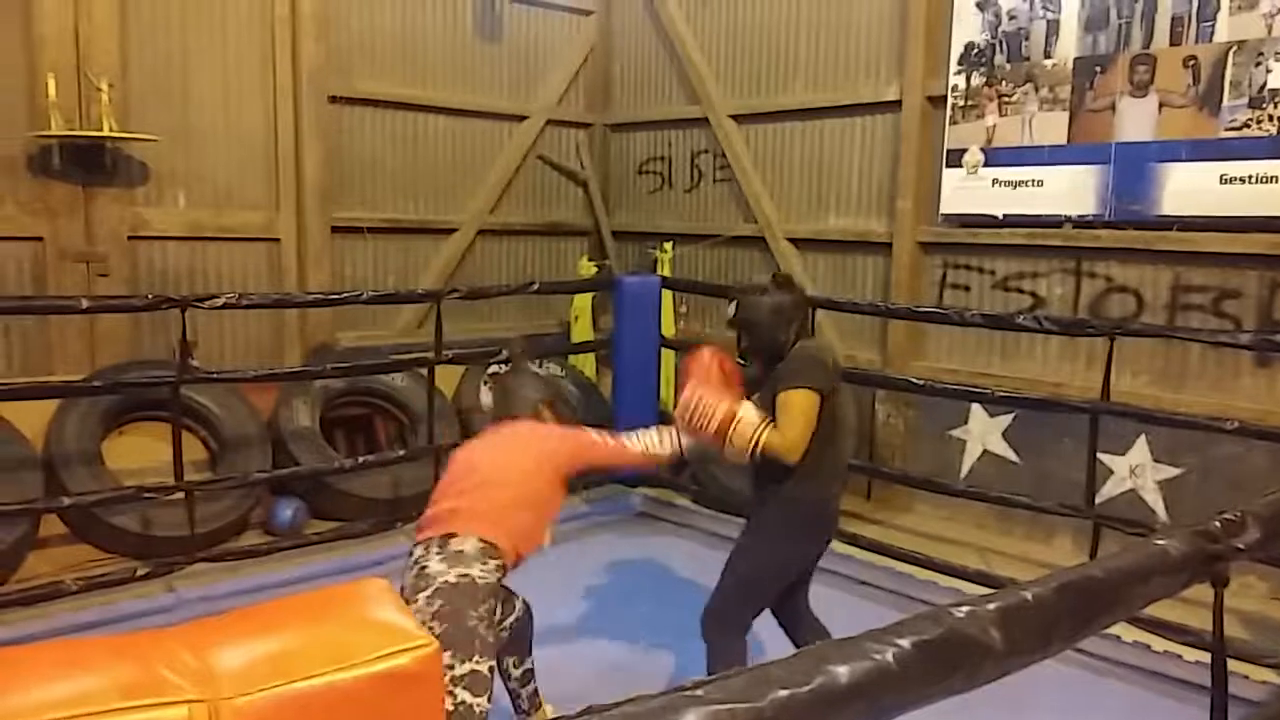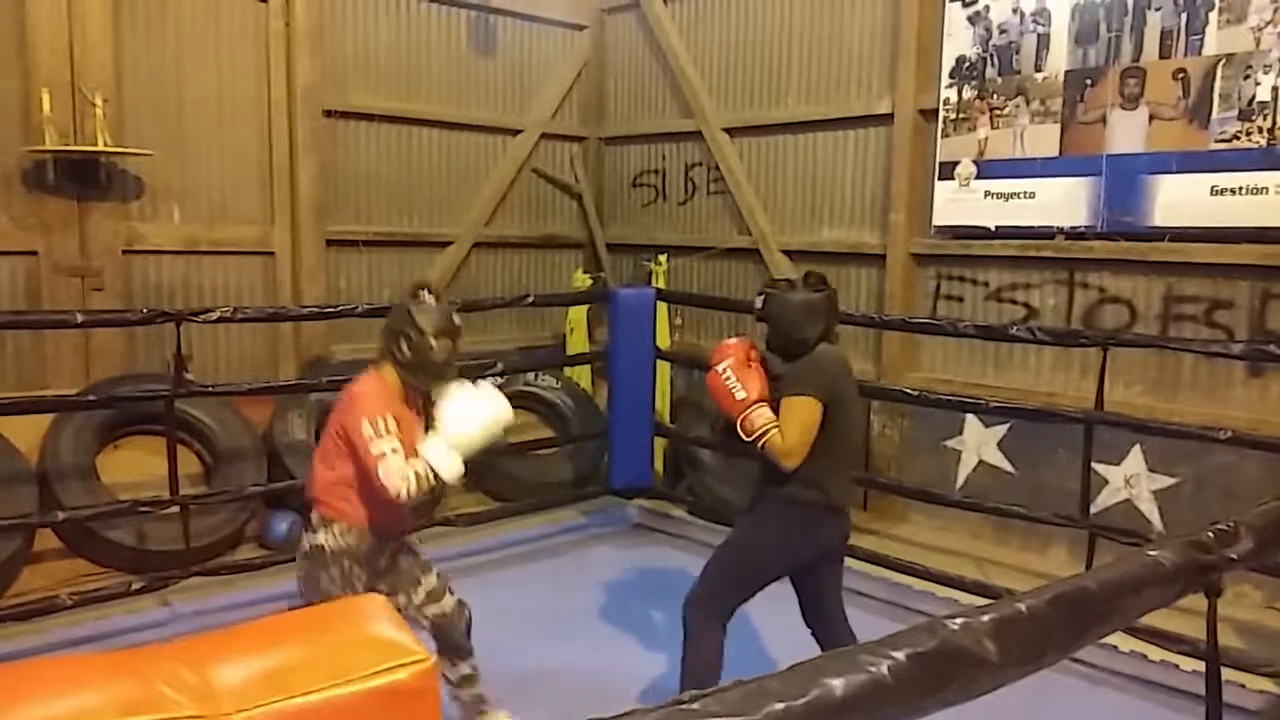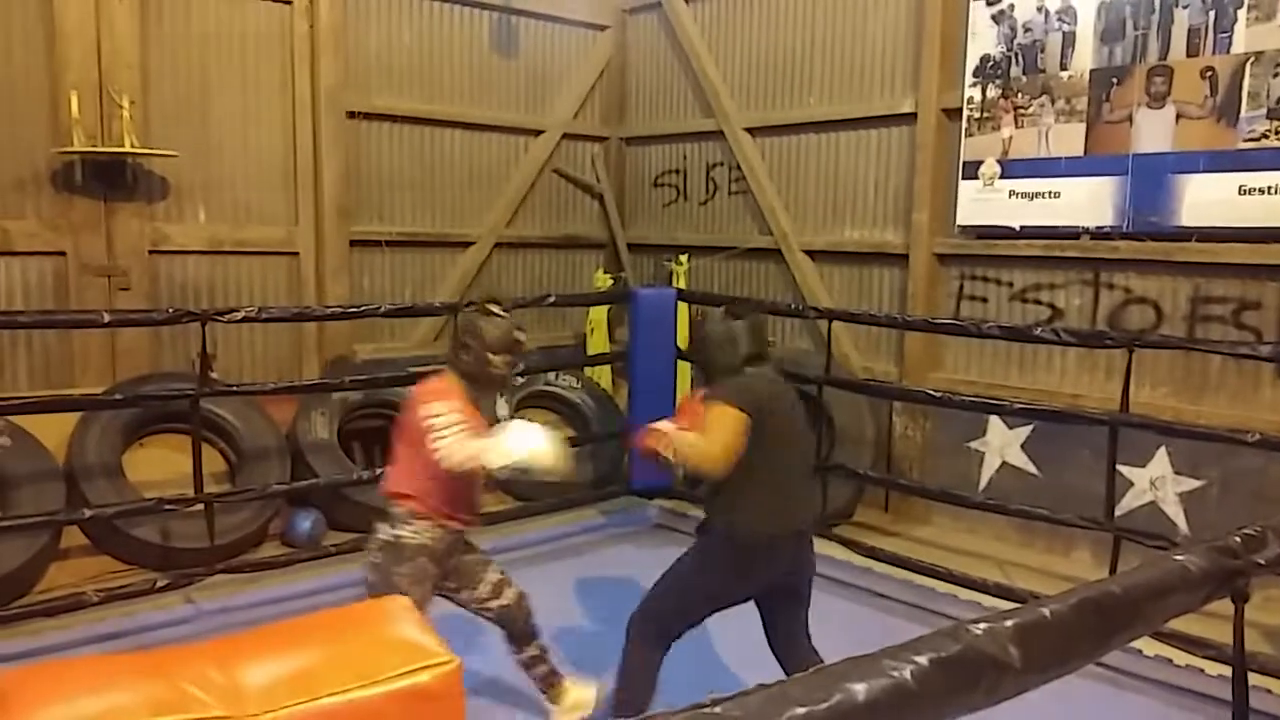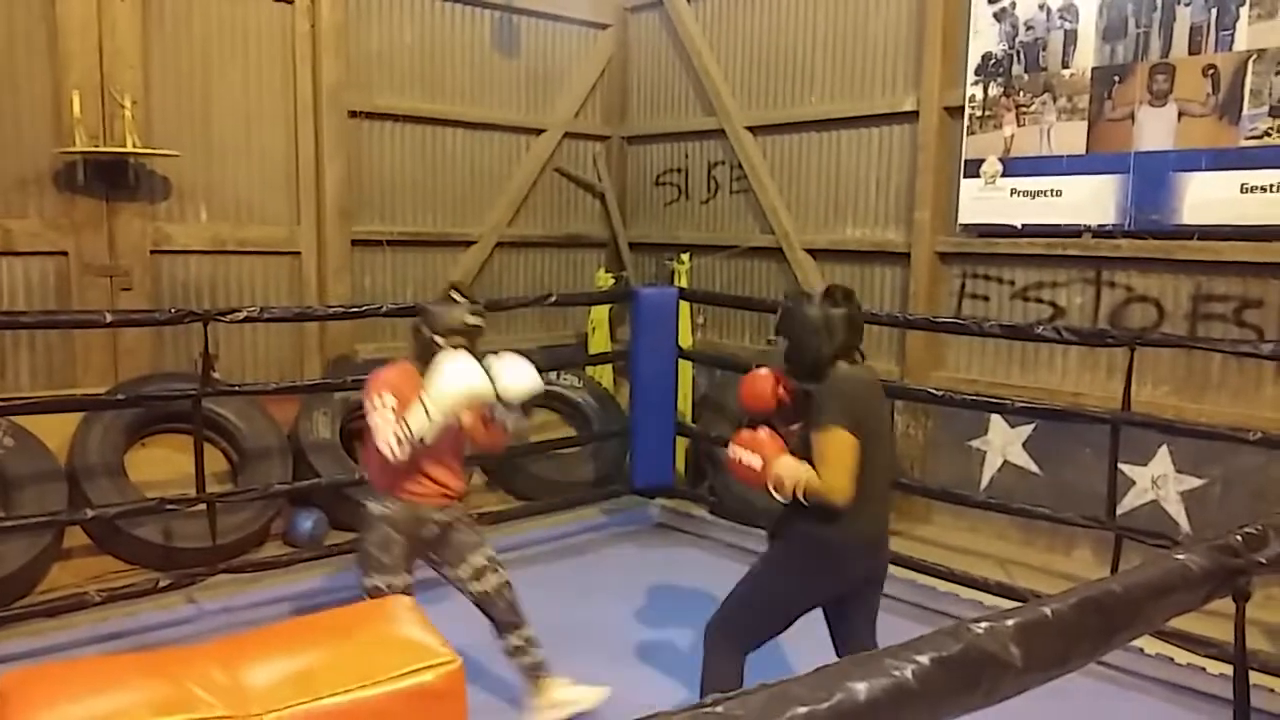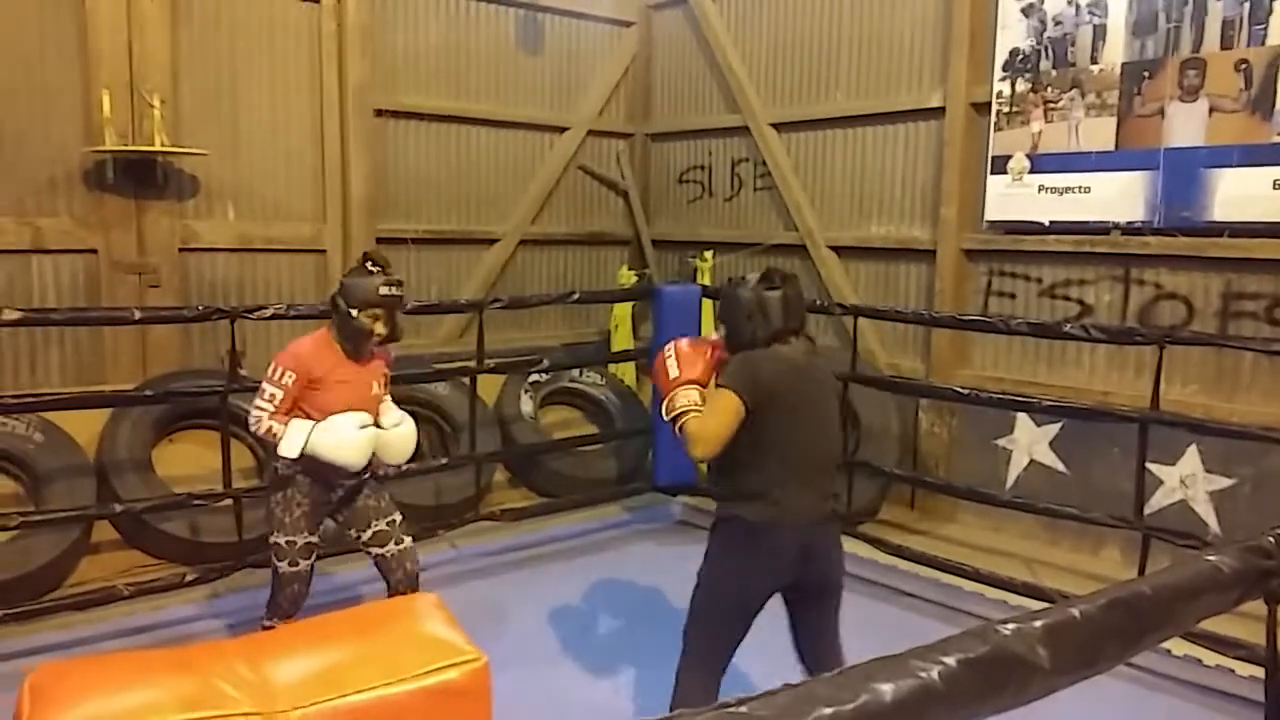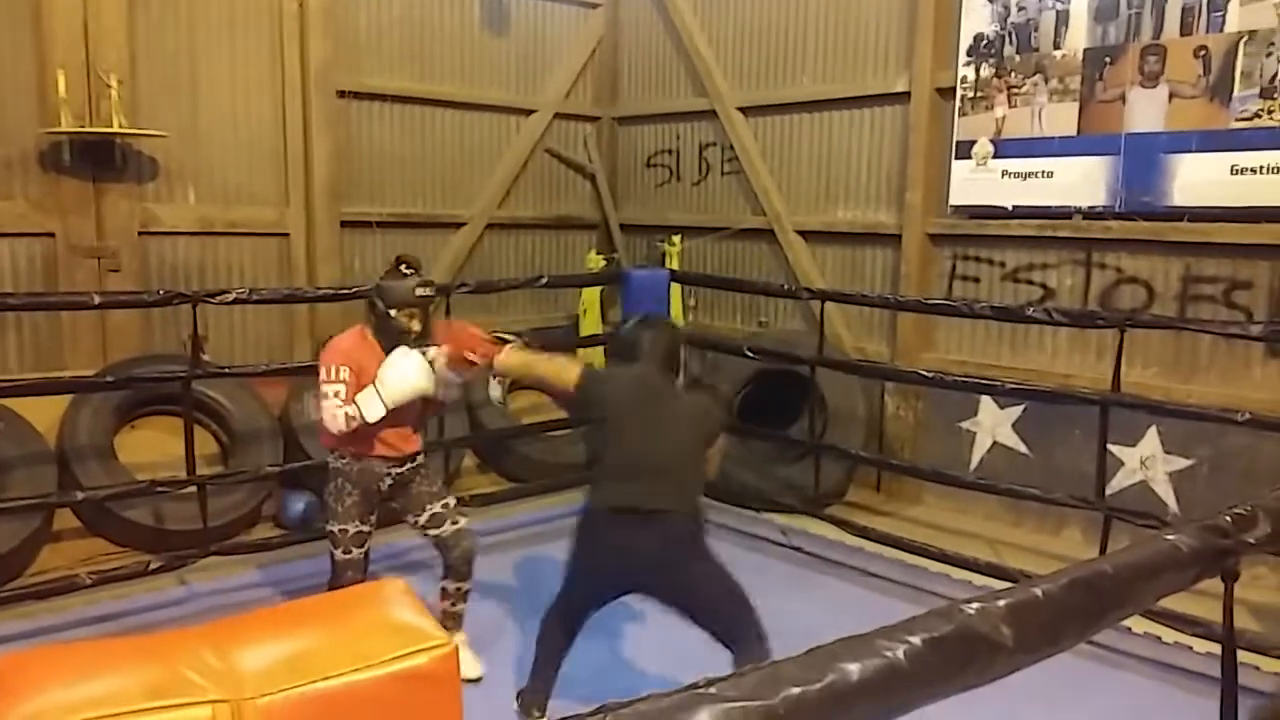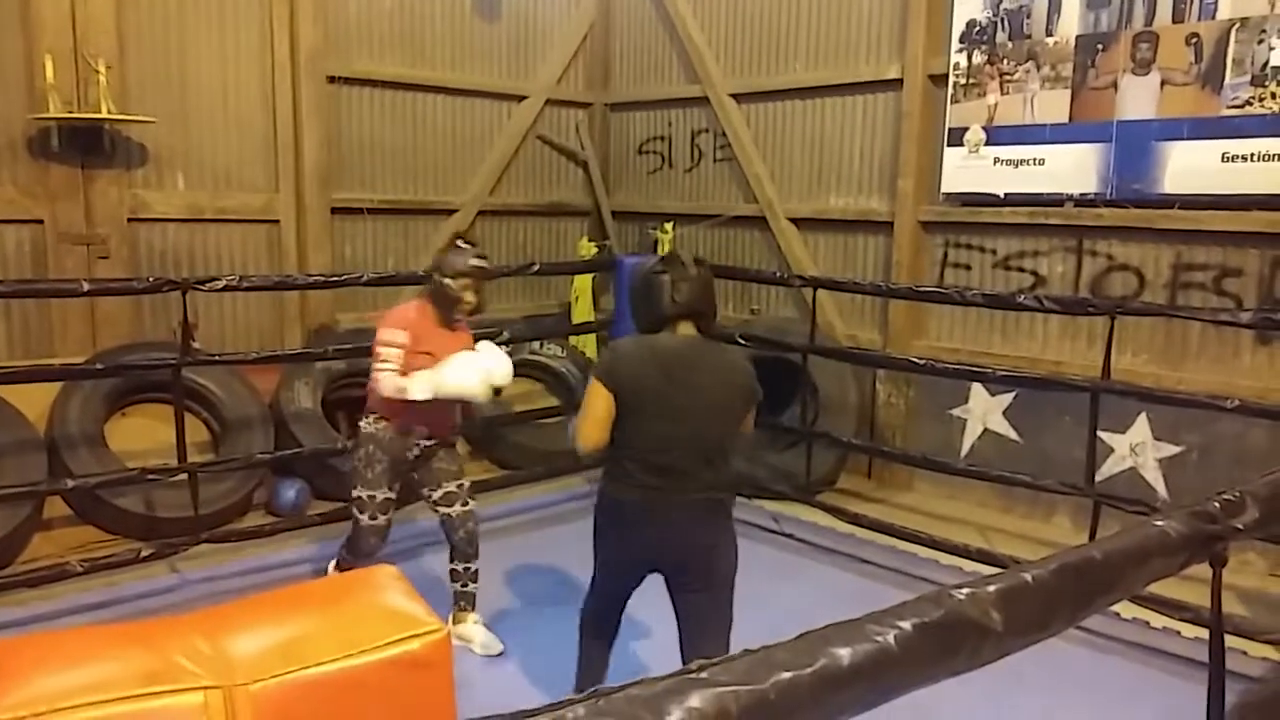
dt=0.7s
person 1, frame 1
left shoulder: (803, 366)
right shoulder: (795, 362)
left elbow: (787, 447)
right elbow: (768, 423)
left wrist: (729, 417)
right wrist: (730, 404)
left hip: (792, 511)
right hip: (806, 510)
left knee: (721, 621)
right knee: (791, 610)
person 1, frame 2
left shoulder: (808, 372)
right shoulder: (832, 364)
left elbow: (787, 452)
left wrist: (748, 404)
right wrist: (762, 386)
left hip: (789, 514)
right hip: (828, 518)
left knee: (703, 610)
right knee: (830, 624)
person 1, frame 3
left shoulder: (738, 390)
right shoulder: (781, 393)
left elbow: (711, 460)
left wrist: (672, 438)
right wrist: (696, 434)
left hip: (741, 546)
right hip: (794, 546)
left knee: (645, 634)
right knee: (796, 651)
person 1, frame 4
left shoulder: (833, 398)
right shoulder: (864, 385)
left elbow: (836, 490)
left wrist: (782, 469)
left hip: (817, 547)
right hip: (867, 549)
left knee: (725, 637)
right knee: (860, 657)
person 1, frame 5
left shoulder: (749, 369)
right shoulder: (820, 371)
left elbow: (701, 443)
left wrist: (685, 389)
left hip: (752, 536)
right hip: (820, 537)
left knee: (702, 662)
right knee: (824, 661)
person 1, frame 6
left shoulder: (609, 383)
right shoulder: (704, 408)
left elbow: (526, 365)
left wrist: (503, 357)
left hip: (606, 536)
right hip: (675, 541)
left knee: (565, 613)
right knee: (749, 643)
person 1, frame 7
left shoulder: (622, 358)
right shoulder: (736, 369)
left elbow: (587, 440)
left hip: (626, 516)
right hip: (703, 524)
left knee: (602, 605)
right knee: (707, 655)
person 2, frame 1
left shoulder: (477, 448)
right shoulder: (559, 442)
right elbow: (634, 449)
right wrist: (680, 440)
left hip: (430, 565)
right hip: (458, 579)
left knee: (516, 621)
person 2, frame 2
left shoulder: (411, 392)
right shoulder: (369, 398)
right elbow: (397, 484)
left wrist: (470, 420)
right wrist: (452, 443)
left hip: (386, 542)
right hip: (339, 547)
left knee: (451, 618)
person 2, frame 3
left shoulder: (470, 398)
right shoulder: (434, 395)
right elbow: (453, 456)
left wrist: (493, 454)
right wrist: (499, 449)
left hip: (449, 540)
right hip: (410, 540)
left knee: (515, 609)
person 2, frame 4
left shoulder: (466, 385)
right shoulder: (388, 381)
left elbow: (493, 437)
right elbow: (392, 450)
left wrist: (508, 401)
right wrist: (437, 405)
left hip: (446, 516)
right hip: (393, 518)
left knee: (500, 598)
person 2, frame 5
left shoulder: (380, 353)
right shoulder: (303, 355)
right elbow: (260, 419)
left wrist: (391, 423)
right wrist: (313, 437)
left hip: (357, 480)
right hip: (302, 482)
left knee: (405, 570)
right knee: (290, 591)
person 2, frame 6
left shoulder: (412, 351)
right shoulder: (343, 350)
left elbow: (423, 409)
right elbow: (335, 421)
left wrist: (447, 377)
right wrist: (385, 393)
left hip: (410, 466)
right hip: (356, 470)
left knee: (459, 544)
right knee: (349, 576)
left ankle: (450, 641)
person 2, frame 7
left shoulder: (461, 330)
right shoulder: (402, 320)
right elbow: (384, 383)
left wrist: (482, 376)
right wrist: (438, 382)
left hip: (436, 442)
right hip: (387, 436)
left knee: (464, 527)
right knee: (368, 537)
left ankle: (464, 620)
